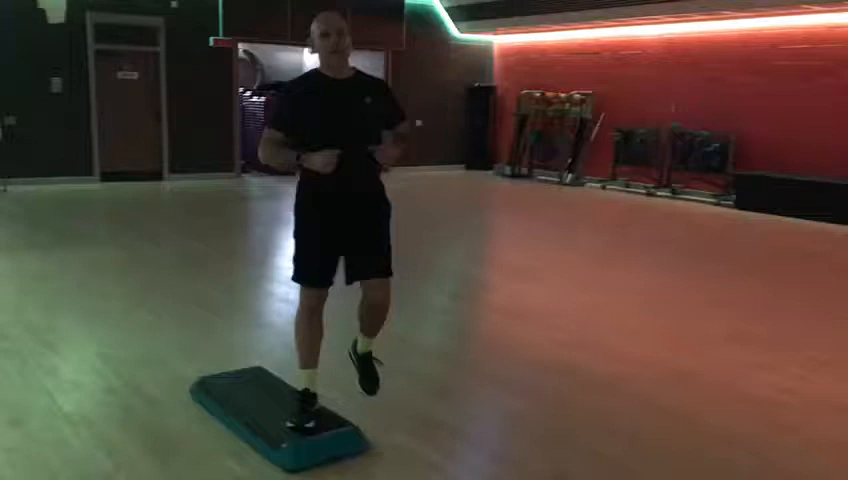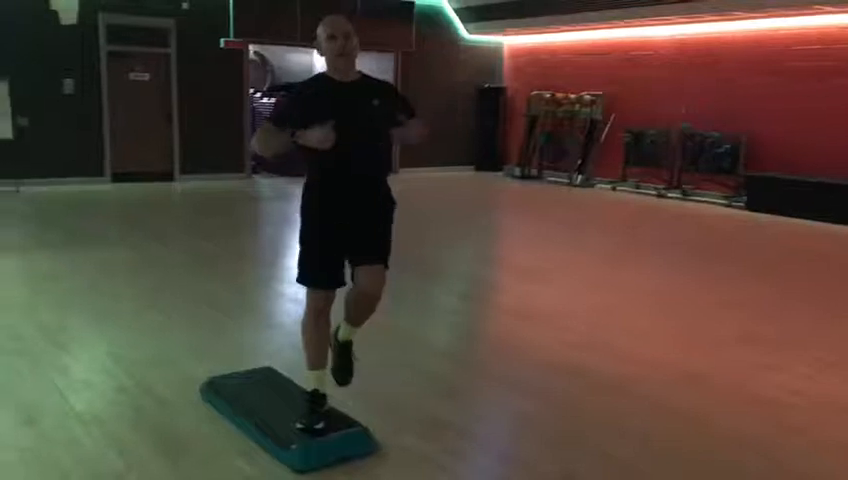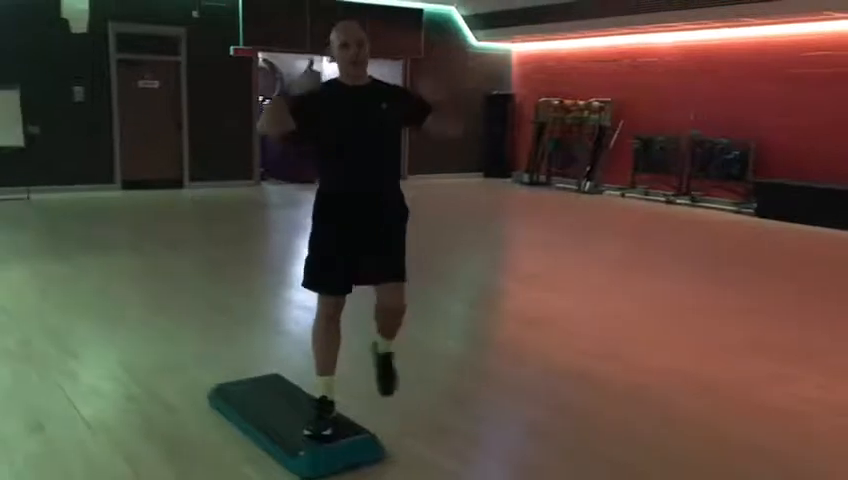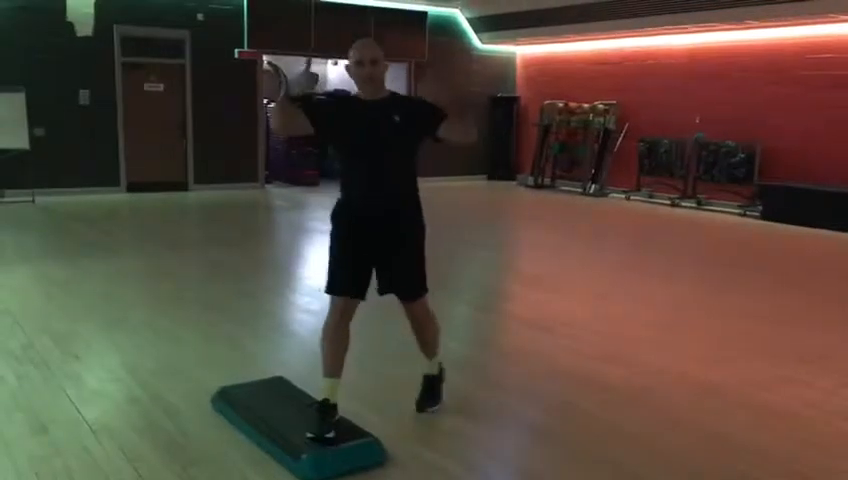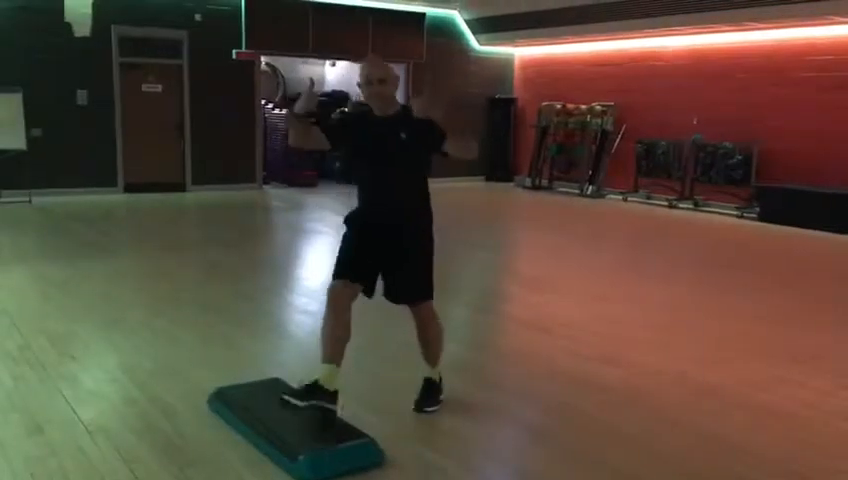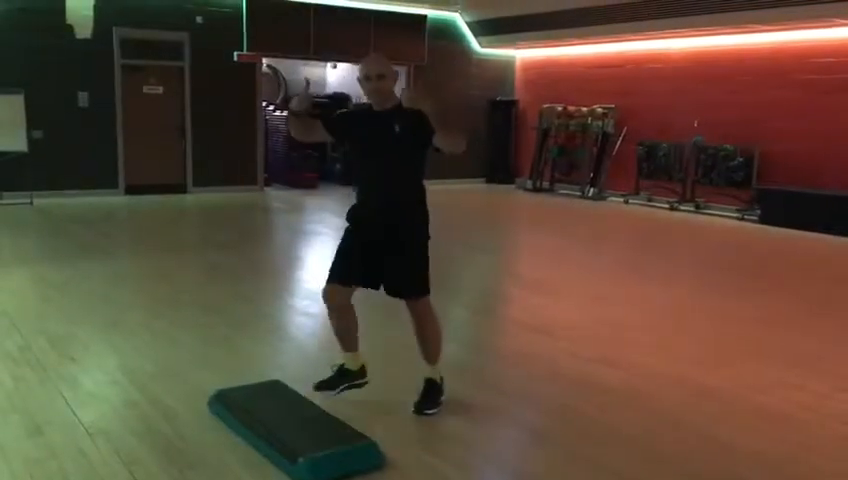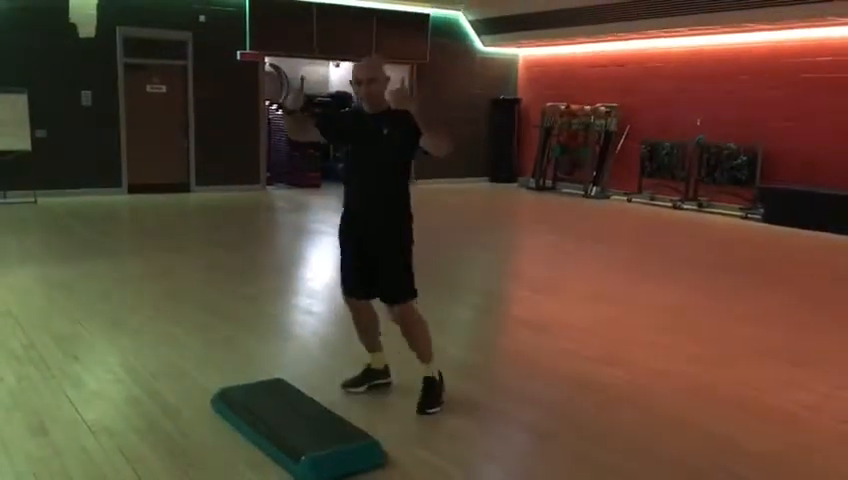
dt=0.2s
person 1, frame 1
left shoulder: (375, 90)
right shoulder: (299, 92)
left elbow: (400, 135)
right elbow: (267, 149)
left wrist: (393, 152)
right wrist: (305, 159)
left hip: (368, 204)
right hip: (317, 206)
left knee: (378, 294)
right knee: (311, 298)
left ankle: (363, 350)
right ankle: (308, 391)
person 1, frame 2
left shoulder: (382, 92)
right shoulder: (306, 93)
left elbow: (412, 129)
right elbow: (260, 143)
left wrist: (416, 132)
right wrist: (302, 136)
left hip: (372, 204)
right hip: (323, 206)
left knee: (370, 285)
right knee: (318, 299)
left ankle: (343, 337)
right ankle: (316, 392)
person 1, frame 3
left shoulder: (393, 96)
right shoulder: (318, 97)
left elbow: (447, 129)
right elbow: (268, 128)
left wrist: (437, 101)
right wrist: (289, 95)
left hip: (384, 210)
right hip: (334, 212)
left knee: (391, 297)
right knee: (329, 304)
left ankle: (382, 348)
right ankle: (326, 399)
person 1, frame 4
left shoulder: (411, 108)
right shoulder: (336, 109)
left elbow: (466, 135)
right elbow: (281, 125)
left wrist: (438, 106)
right wrist: (294, 94)
left hip: (401, 220)
right hip: (353, 218)
left knee: (415, 305)
right knee: (340, 307)
left ankle: (434, 371)
right ankle: (329, 403)
person 1, frame 5
left shoulder: (420, 123)
right shoulder: (352, 125)
right elbow: (300, 140)
left wrist: (438, 123)
right wrist: (301, 113)
left hip: (412, 229)
right hip: (366, 223)
left knee: (421, 307)
right knee: (339, 294)
left ankle: (434, 379)
right ankle: (326, 385)
person 1, frame 6
left shoulder: (415, 117)
right shoulder: (354, 119)
left elbow: (456, 147)
right elbow: (304, 133)
left wrist: (428, 110)
right wrist: (298, 111)
left hip: (406, 223)
right hip: (365, 219)
left knee: (418, 303)
right knee: (335, 292)
left ankle: (434, 379)
right ankle: (352, 366)
person 1, frame 7
left shoulder: (403, 119)
right shoulder: (346, 120)
left elbow: (442, 149)
right elbow: (300, 131)
left wrist: (414, 108)
right wrist: (292, 109)
left hip: (390, 225)
right hip: (353, 223)
left knee: (399, 307)
right knee: (355, 301)
left ankle: (432, 376)
right ankle: (377, 366)
